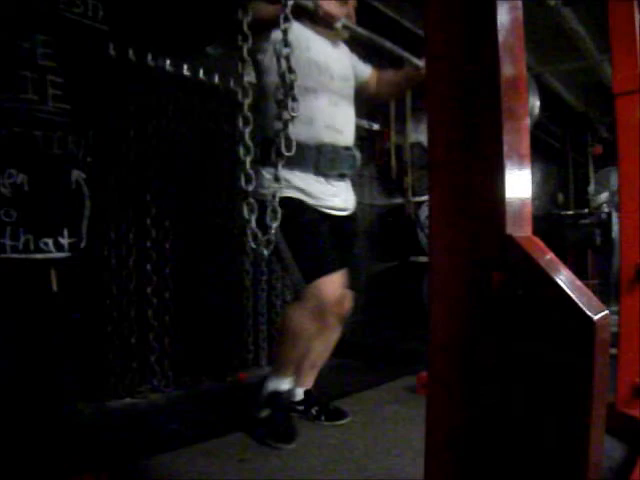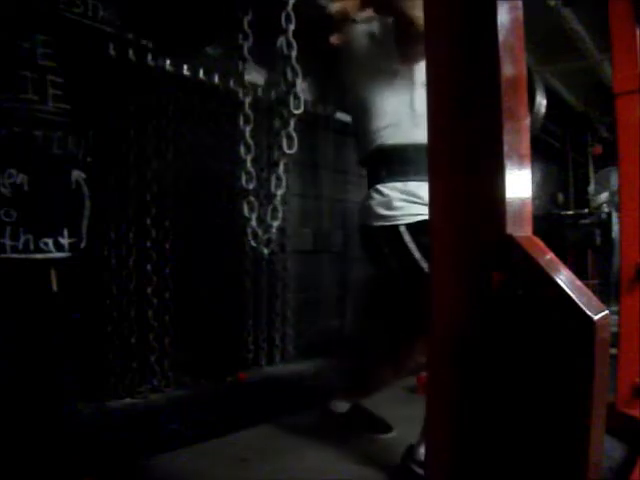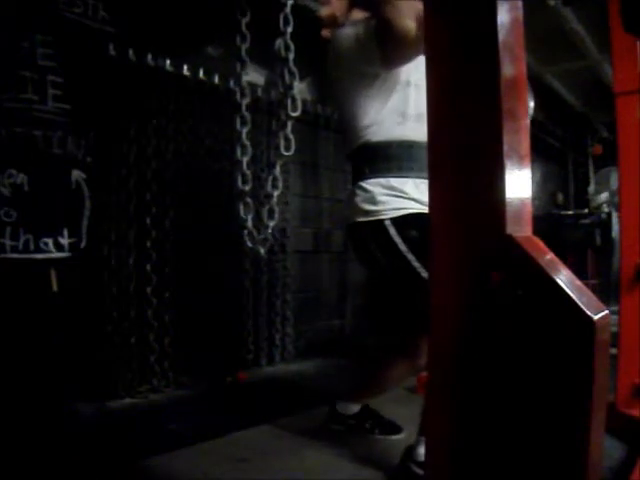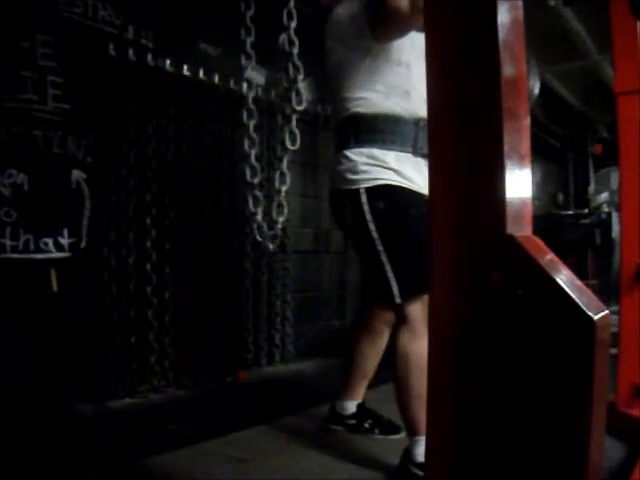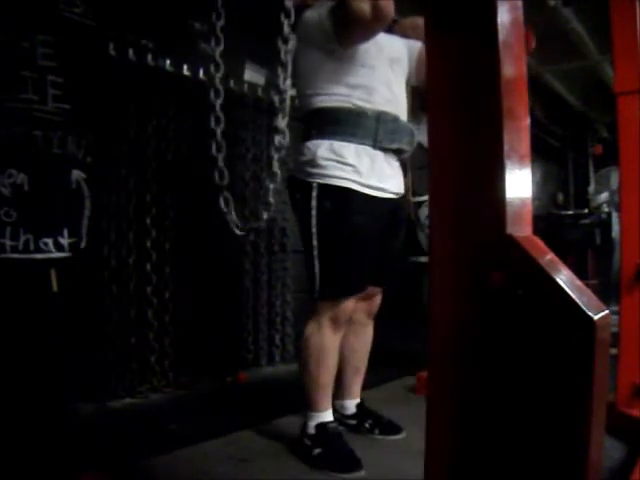
dt=1s
person 1, frame 1
left shoulder: (344, 55)
left elbow: (384, 83)
left wrist: (427, 69)
left hip: (337, 192)
right hip: (293, 187)
left knee: (339, 304)
right knee: (326, 295)
left ankle: (300, 392)
right ankle: (276, 392)
person 1, frame 2
left shoulder: (403, 52)
right shoulder: (370, 40)
left hip: (424, 214)
right hip: (407, 215)
left knee: (404, 339)
left ankle: (346, 402)
person 1, frame 3
left shoulder: (413, 60)
right shoulder: (357, 40)
left hip: (420, 214)
right hip: (394, 214)
left knee: (416, 343)
left ankle: (350, 408)
person 1, frame 4
left shoulder: (414, 39)
left hip: (413, 185)
right hip: (378, 184)
left knee: (386, 309)
right knee: (419, 312)
left ankle: (347, 407)
person 1, frame 5
left shoulder: (396, 43)
left hip: (386, 186)
right hip: (338, 182)
left knee: (366, 302)
right knee: (337, 307)
left ankle: (349, 406)
right ankle: (317, 426)
